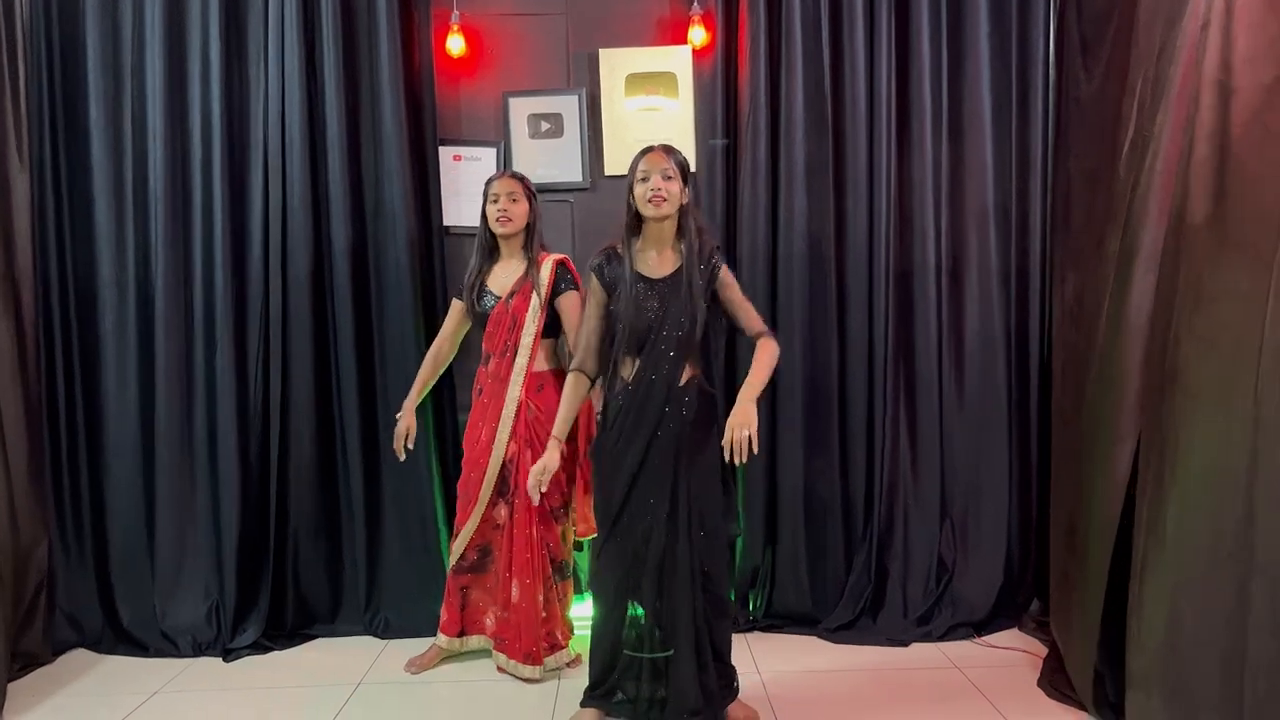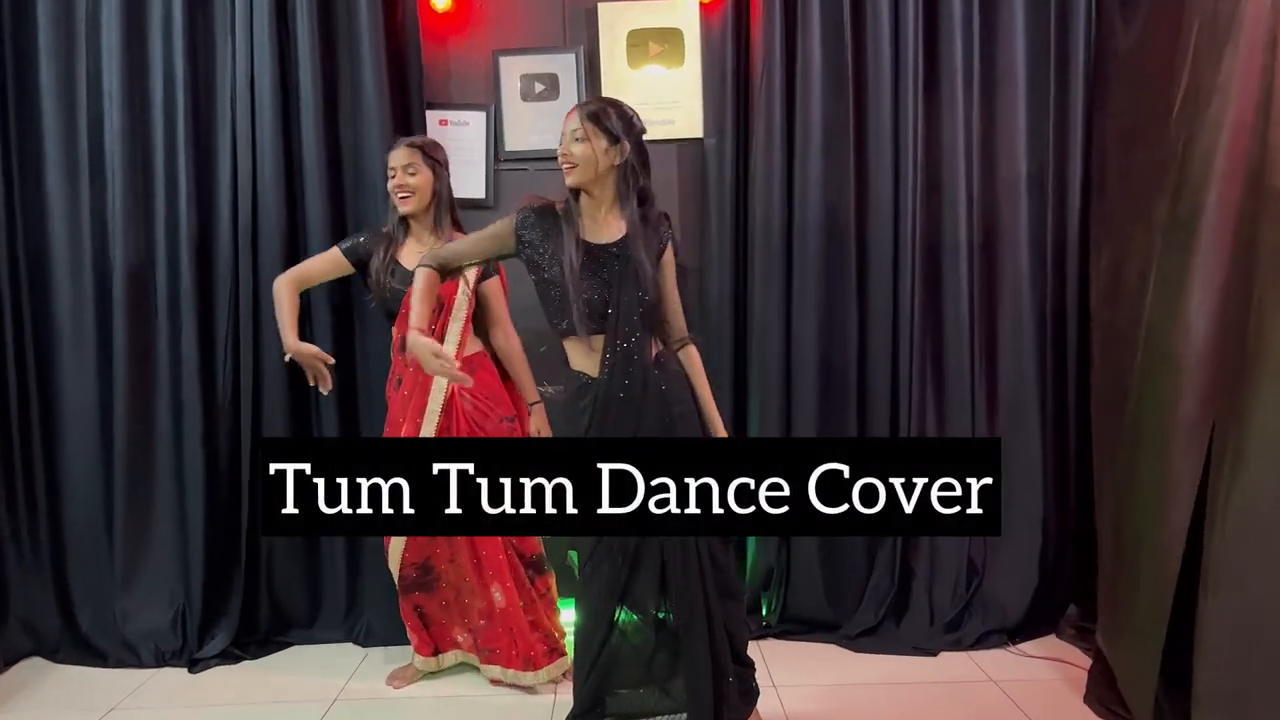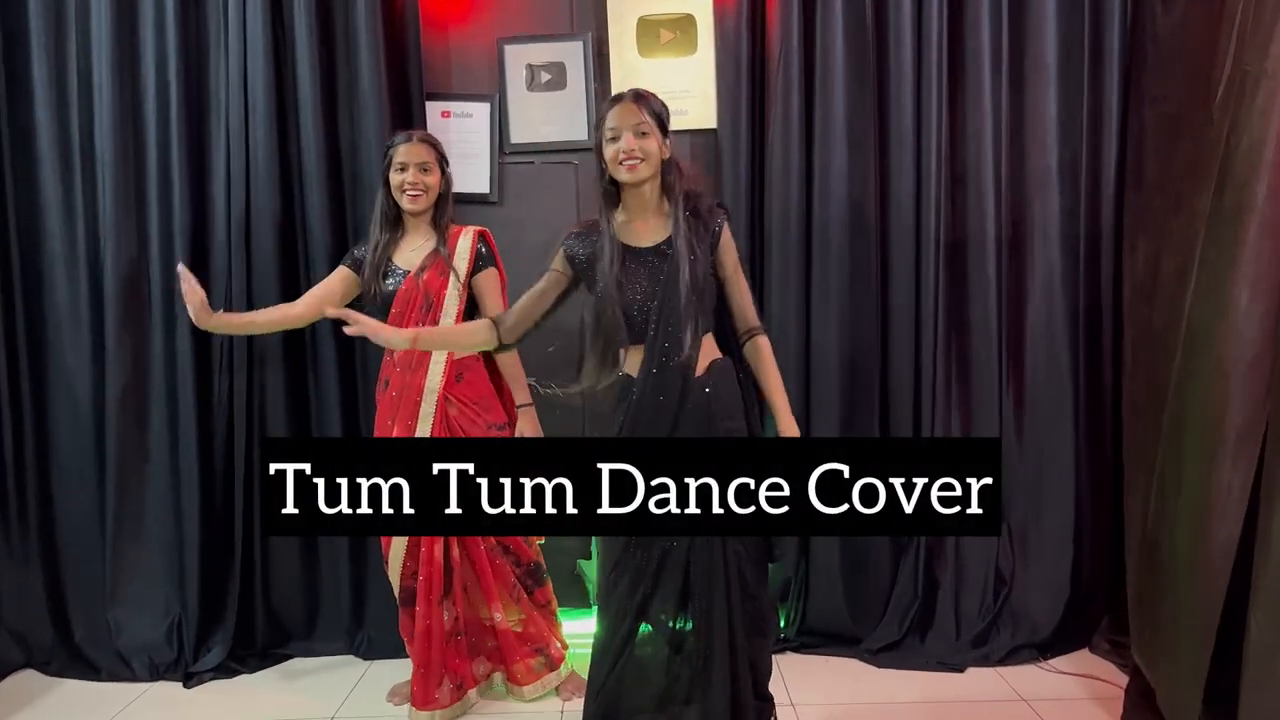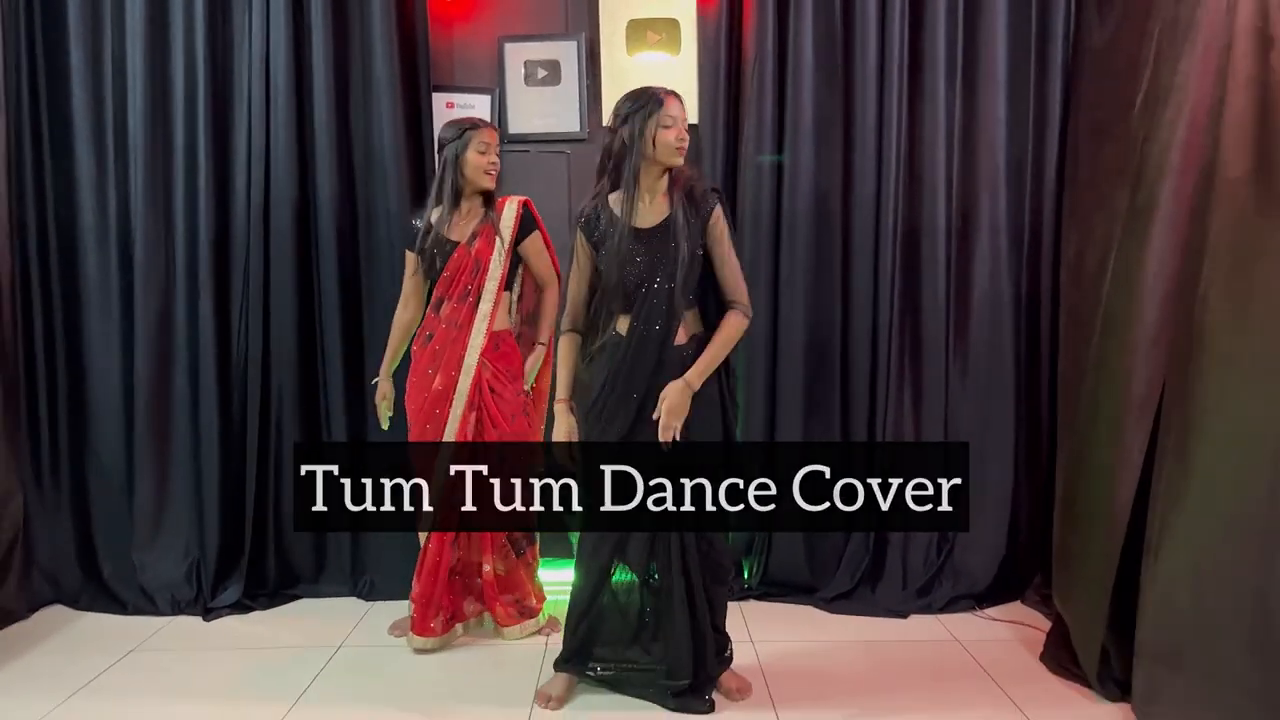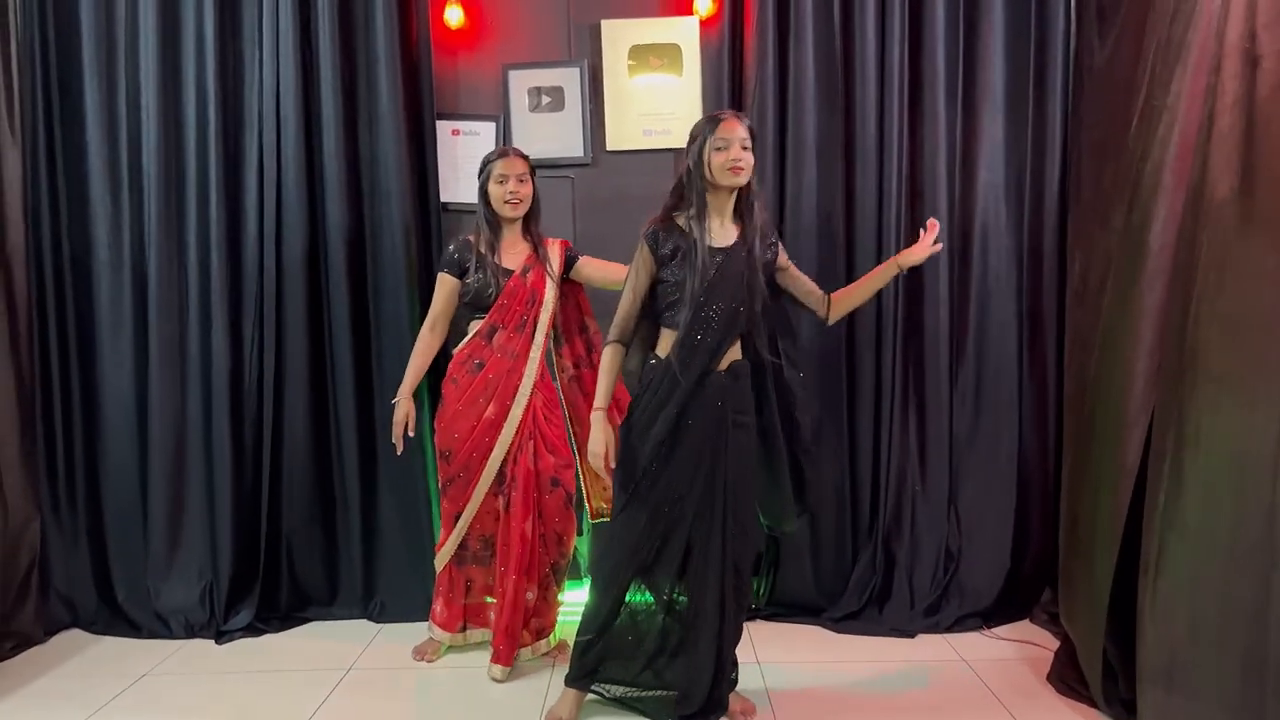
dt=1s
person 1, frame 1
left shoulder: (705, 264)
right shoulder: (608, 266)
left elbow: (765, 340)
right elbow: (584, 363)
left wrist: (746, 399)
right wrist: (556, 443)
left hip: (690, 423)
right hip: (626, 421)
left knee: (701, 556)
right knee: (622, 555)
person 1, frame 2
left shoulder: (653, 231)
right shoulder: (539, 226)
left elbow: (677, 337)
right elbow: (435, 262)
left wrist: (717, 430)
right wrist: (414, 331)
left hip: (661, 401)
right hip: (596, 409)
left knee: (695, 552)
right knee: (609, 559)
person 1, frame 3
left shoulder: (705, 224)
right shoulder: (588, 243)
left elbow: (749, 331)
right elbow: (504, 328)
left wrist: (786, 429)
right wrist: (400, 337)
left hip: (713, 411)
right hip: (641, 416)
left knee: (723, 573)
right knee: (636, 577)
person 1, frame 4
left shoulder: (701, 207)
right shoulder: (597, 219)
left elbow: (739, 307)
right elbow: (573, 321)
left wrist: (687, 382)
right wrist: (563, 404)
left hip: (687, 382)
right hip: (618, 378)
left knee: (696, 522)
right knee: (610, 521)
left ankle: (707, 659)
right ankle: (581, 658)
person 1, frame 5
left shoulder: (759, 241)
right shoulder: (664, 234)
left elbow: (824, 306)
right elbow: (620, 332)
left wrist: (904, 261)
right wrist: (600, 415)
left hip: (731, 403)
right hip: (664, 400)
left knee: (724, 545)
right knee: (631, 541)
person 2, frame 1
left shoulder: (554, 270)
right shoulder: (476, 276)
right elbow: (443, 344)
left wrist: (596, 415)
right wrist: (409, 409)
left hip: (541, 406)
right hip: (490, 407)
left knee: (540, 522)
right knee: (477, 518)
left ankle: (539, 639)
right ankle: (454, 633)
person 2, frame 2
right shoulder: (375, 248)
left elbow: (502, 334)
right elbow: (288, 282)
left wrist: (534, 404)
right wrist: (291, 337)
left hip: (475, 396)
right hip: (410, 401)
right knee: (413, 527)
left ankle: (535, 646)
right ankle: (434, 647)
person 2, frame 3
left shoulder: (470, 245)
right shoulder: (372, 254)
right elbow: (302, 311)
left wrist: (525, 407)
right wrist: (219, 320)
left hip: (467, 402)
right hip: (402, 406)
left knee: (495, 534)
right knee: (415, 542)
left ankle: (543, 660)
right ankle: (440, 668)
person 2, frame 4
left shoulder: (514, 215)
right shoulder: (425, 227)
left elbow: (551, 286)
right elbow: (410, 306)
left wrist: (543, 348)
right wrist: (385, 372)
left hip: (495, 365)
right hip: (434, 366)
left ankle: (516, 606)
right ankle: (441, 603)
person 2, frame 5
left shoulder: (553, 255)
right shoulder: (463, 252)
left elbow: (625, 276)
right elbow: (435, 326)
right wrist: (405, 392)
left hip: (531, 393)
right hip: (471, 391)
left knee: (541, 507)
right knee: (468, 505)
left ankle: (527, 628)
right ankle: (451, 622)
